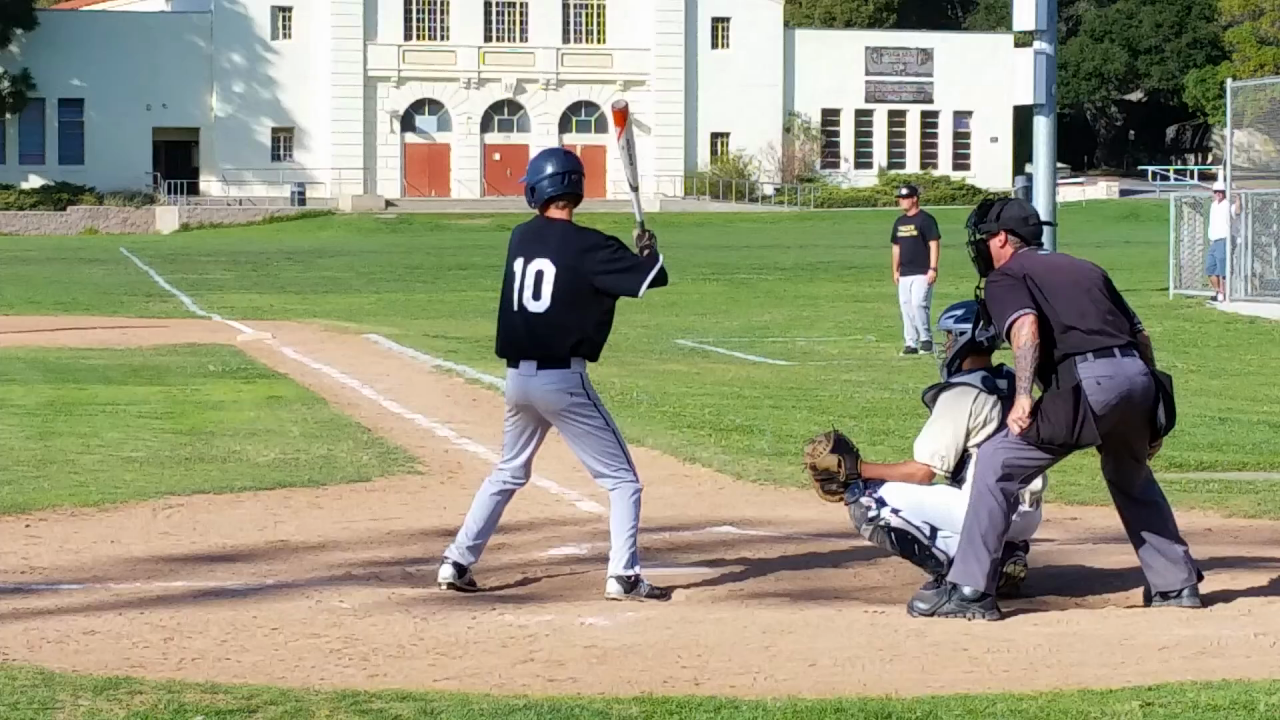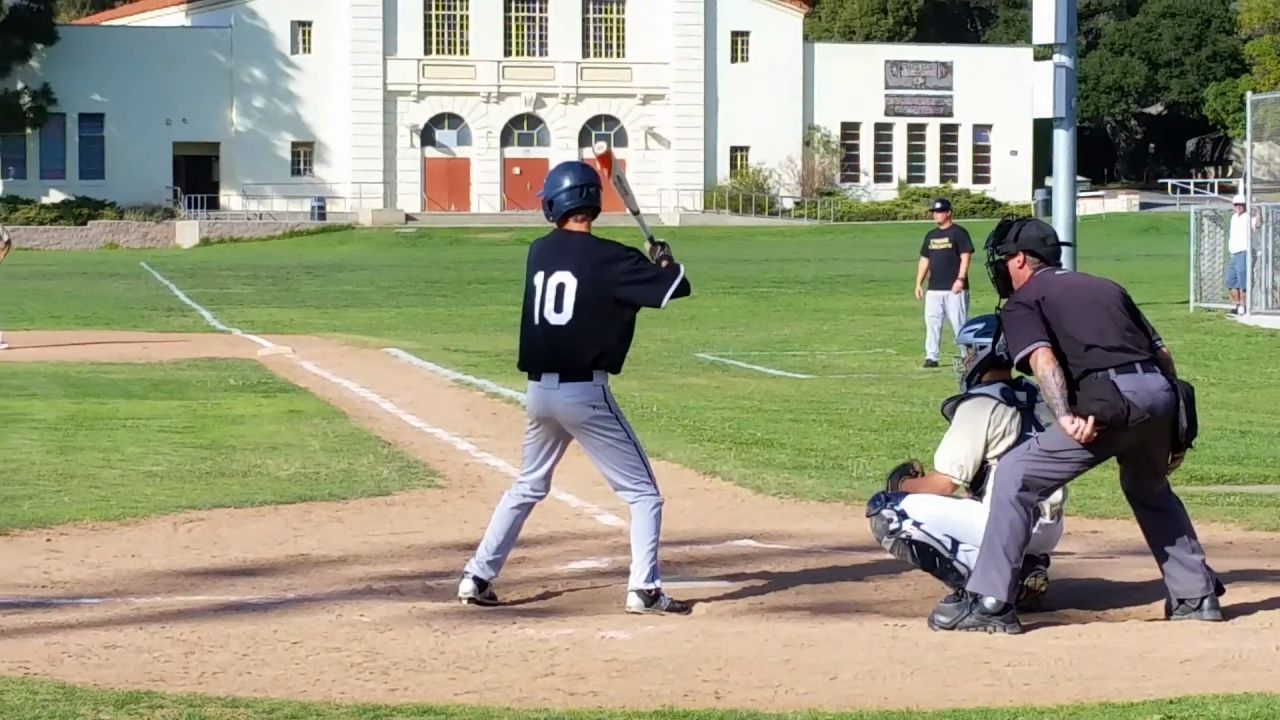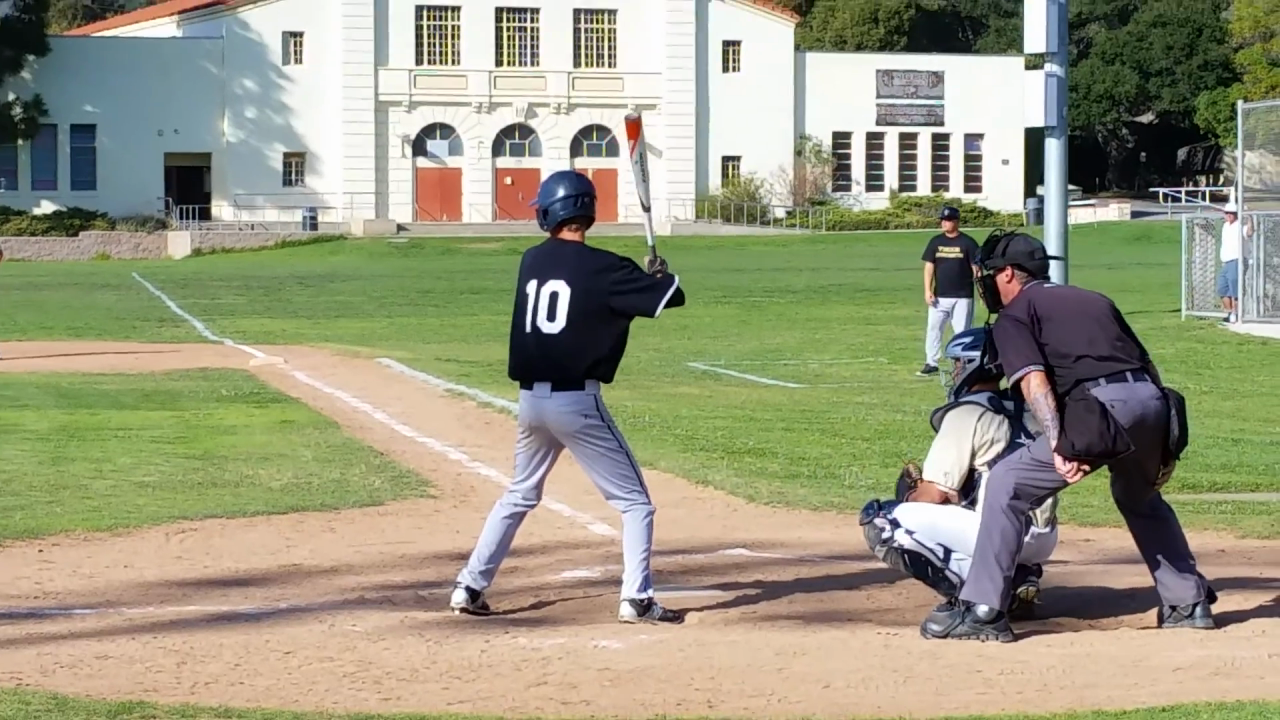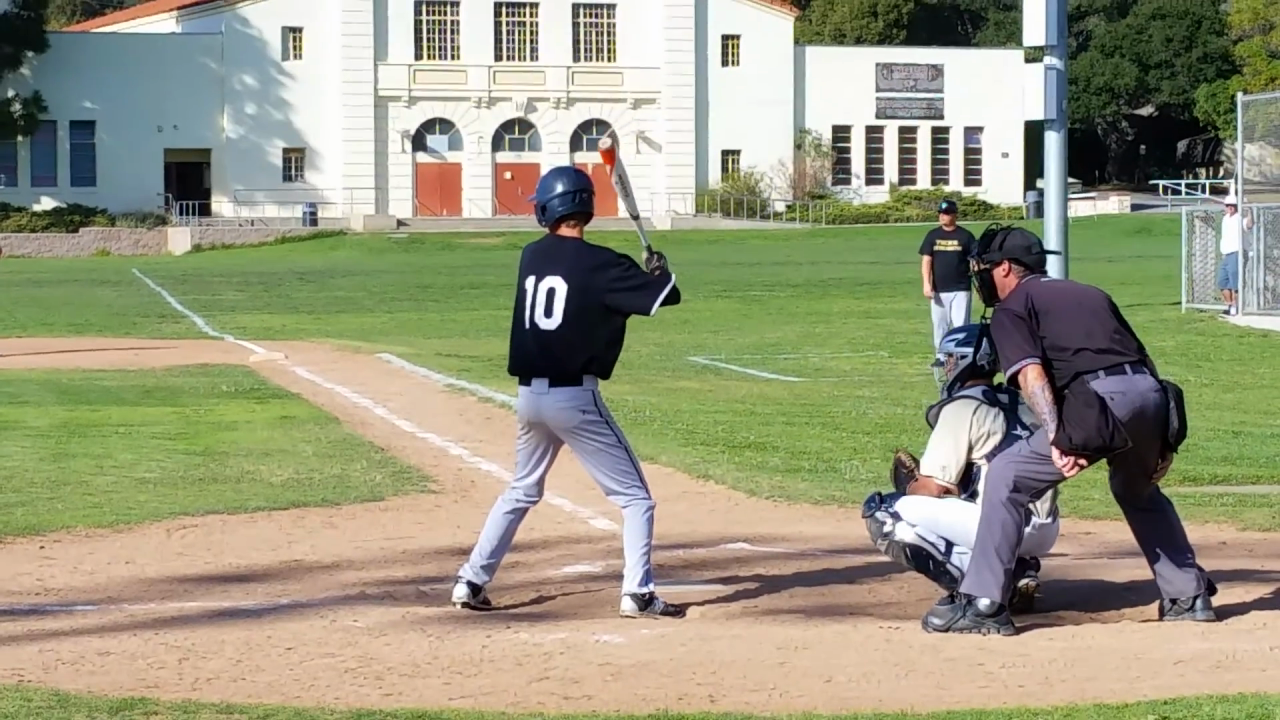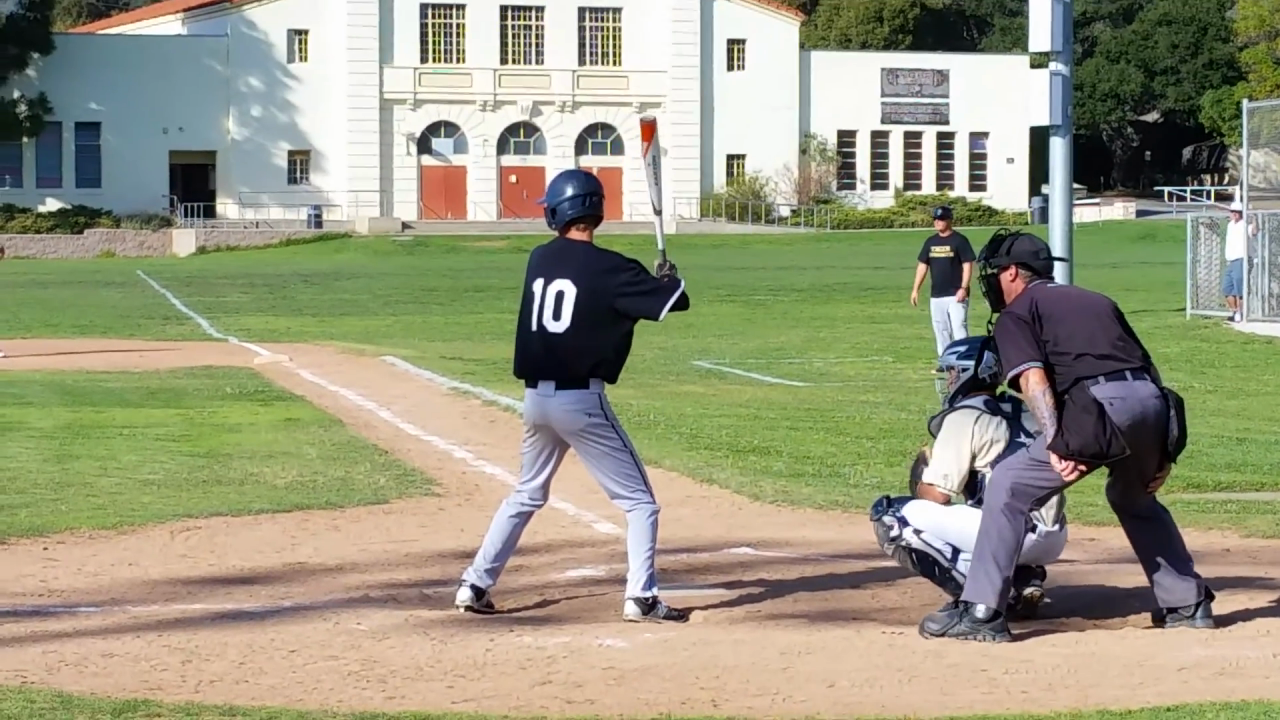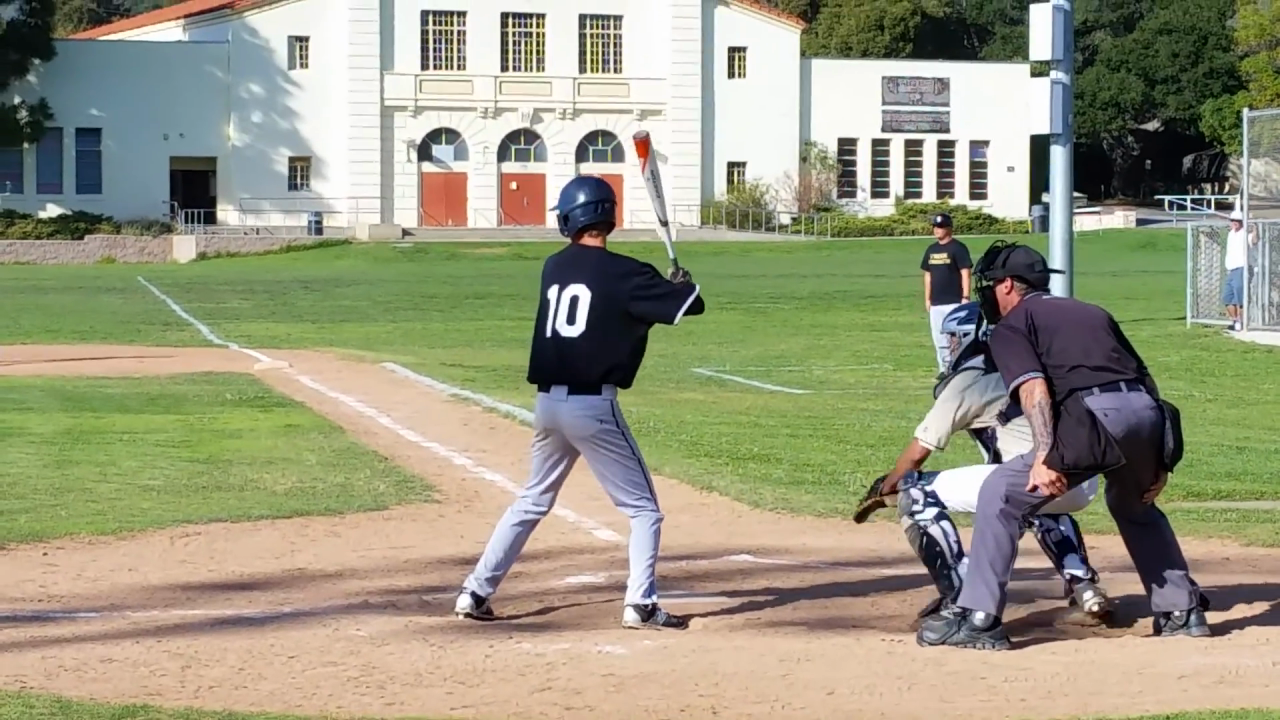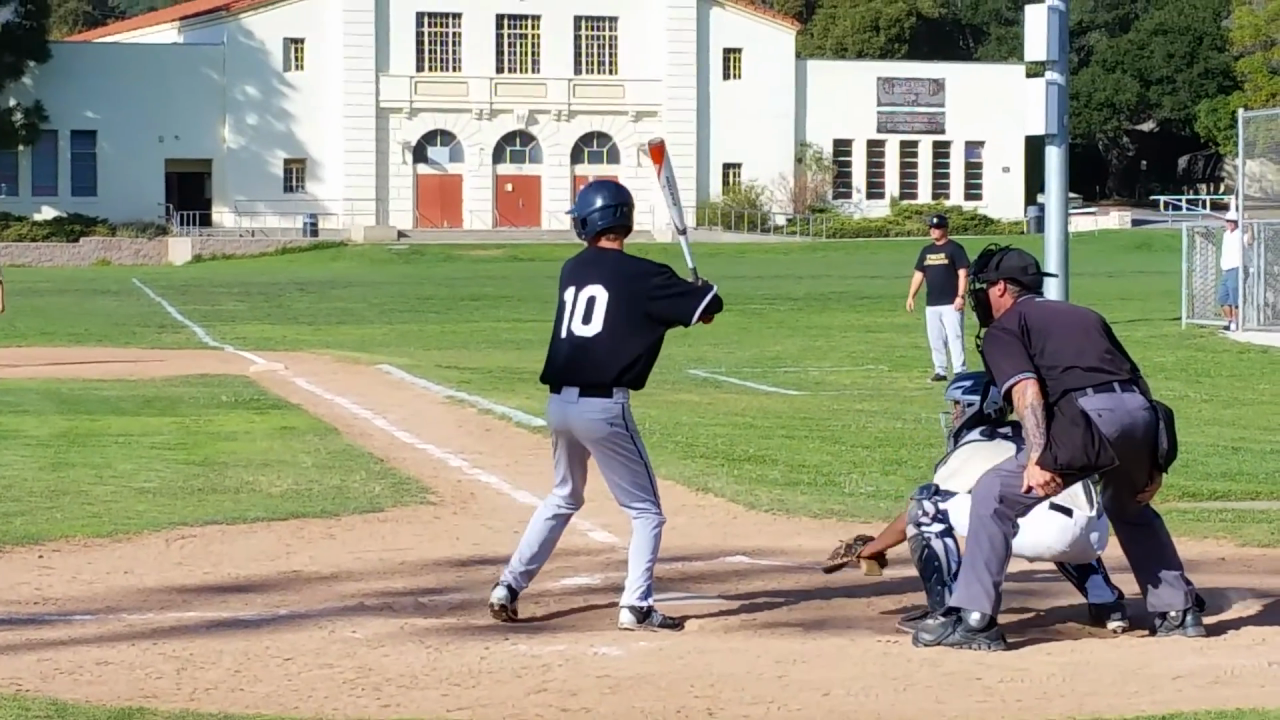
dt=0.4s
person 1, frame 1
left shoulder: (520, 237)
right shoulder: (588, 244)
right elbow: (654, 278)
left wrist: (626, 254)
right wrist: (647, 250)
left hip: (519, 377)
right hip: (563, 379)
left knee: (508, 473)
right knee: (622, 480)
left ankle: (456, 562)
right ankle: (623, 576)
person 1, frame 2
left shoulder: (538, 251)
right shoulder: (609, 257)
right elbow: (677, 287)
left wrist: (643, 266)
right wrist: (663, 262)
left hip: (540, 390)
right hip: (585, 392)
left knee: (527, 487)
right knee: (643, 493)
left ankle: (477, 577)
right ankle: (644, 590)
person 1, frame 3
left shoulder: (531, 260)
right shoulder: (602, 266)
right elbow: (672, 297)
left wrist: (638, 278)
right wrist: (657, 274)
left hip: (532, 399)
right hip: (577, 401)
left knee: (518, 495)
right knee: (635, 502)
left ankle: (468, 587)
right ankle: (637, 599)
person 1, frame 4
left shoulder: (531, 256)
right shoulder: (599, 263)
right elbow: (667, 295)
left wrist: (636, 275)
right wrist: (655, 271)
left hip: (530, 395)
right hip: (574, 397)
left knee: (521, 492)
right knee: (635, 497)
left ankle: (471, 581)
right ankle: (639, 594)
person 1, frame 5
left shoulder: (538, 259)
right shoulder: (609, 267)
right elbow: (676, 301)
left wrist: (646, 281)
right wrist: (666, 278)
left hip: (537, 397)
right hip: (581, 399)
left knee: (526, 495)
right knee: (640, 502)
left ankle: (474, 585)
right ankle: (642, 598)
person 1, frame 6
left shoulder: (553, 267)
right shoulder: (625, 272)
right elbow: (691, 305)
left wrist: (658, 289)
right wrist: (676, 285)
left hip: (549, 401)
right hip: (593, 405)
left knee: (532, 501)
right knee: (642, 509)
left ankle: (475, 592)
right ankle: (640, 605)
person 1, frame 7
left shoulder: (572, 269)
right shoulder: (642, 274)
right elbow: (709, 306)
left wrist: (679, 306)
right wrist: (697, 297)
left hip: (560, 402)
right hip: (603, 407)
left knee: (563, 499)
right knee: (645, 511)
left ankle: (510, 585)
right ankle: (637, 606)
person 2, frame 1
left shoulder: (1005, 277)
right shoulder: (1087, 268)
left elbow: (1026, 326)
right elbow: (1141, 336)
left wrist: (1022, 396)
right wrist: (1151, 412)
left hip: (1089, 382)
right hip: (1138, 378)
left knee: (997, 464)
right knee: (1132, 478)
left ankle: (969, 590)
right ankle: (1177, 584)
person 2, frame 2
left shoulder: (1023, 301)
right shoulder: (1107, 287)
left elbow: (1042, 358)
right elbow: (1161, 353)
left wrist: (1065, 417)
right wrist: (1173, 428)
left hip: (1111, 401)
right hip: (1159, 393)
left knee: (1016, 476)
right knee: (1150, 489)
left ankle: (990, 603)
right ankle: (1197, 596)
person 2, frame 3
left shoulder: (1014, 314)
right shoulder: (1095, 299)
left elbow: (1034, 381)
left wrist: (1058, 445)
right wrist: (1163, 443)
left hip: (1104, 409)
right hip: (1153, 402)
left knee: (1007, 484)
right knee: (1142, 498)
left ankle: (983, 612)
right ankle: (1189, 603)
person 2, frame 4
left shoulder: (1011, 308)
right shoulder: (1092, 293)
left elbow: (1031, 375)
left wrist: (1056, 438)
right wrist: (1160, 438)
left hip: (1101, 402)
right hip: (1151, 395)
left knee: (1007, 477)
right knee: (1139, 491)
left ankle: (985, 605)
right ankle: (1189, 596)
person 2, frame 5
left shoulder: (1016, 313)
right shoulder: (1099, 300)
left elbow: (1033, 379)
left wrist: (1056, 445)
right wrist: (1159, 451)
left hip: (1102, 407)
right hip: (1152, 403)
left knee: (1008, 486)
right knee: (1135, 500)
left ankle: (981, 611)
right ankle: (1187, 604)
person 2, frame 6
left shoulder: (1010, 325)
right shoulder: (1093, 312)
left elbow: (1034, 388)
left wrist: (1045, 456)
right wrist: (1156, 460)
left hip: (1097, 418)
right hip: (1147, 415)
left knee: (1000, 494)
right knee: (1135, 506)
left ankle: (979, 619)
right ankle: (1182, 611)
person 2, frame 7
left shoulder: (1003, 327)
right shoulder: (1086, 315)
left elbow: (1027, 389)
left wrist: (1039, 457)
right wrist: (1151, 461)
left hip: (1090, 418)
right hip: (1142, 416)
left knee: (994, 494)
right knee: (1131, 508)
left ankle: (975, 620)
right ankle: (1179, 611)
person 3, frame 1
left shoulder: (962, 392)
right shoulder: (1014, 385)
left elbow: (921, 473)
left wrist: (858, 469)
right hip: (1027, 516)
left knee: (864, 499)
right ankle: (1004, 554)
person 3, frame 2
left shoulder: (979, 403)
right shoulder: (1036, 398)
left elbow: (944, 485)
left wrist: (903, 484)
right hip: (1048, 529)
left knee: (885, 511)
right ankle: (1026, 568)
person 3, frame 3
left shoulder: (966, 412)
right shoulder: (1024, 411)
left elbow: (934, 494)
left wrist: (908, 497)
right hip: (1043, 538)
left knee: (879, 520)
right ankle: (1017, 576)
person 3, frame 4
left shoulder: (962, 406)
right shoulder: (1020, 404)
left elbow: (933, 487)
left wrist: (910, 486)
right wrist: (931, 479)
right hip: (1045, 530)
left knee: (880, 512)
right ankle: (1018, 570)
person 3, frame 5
left shoulder: (963, 416)
right shoulder: (1024, 412)
left elbow: (936, 496)
left wrist: (920, 486)
right hip: (1052, 538)
left knee: (888, 516)
right ankle: (1026, 579)
person 3, frame 6
left shoulder: (967, 379)
left elbow: (918, 450)
left wrist: (888, 484)
right hip: (1081, 481)
left knee: (916, 494)
left ankle: (959, 598)
right ankle: (1082, 586)
person 3, frame 7
left shoulder: (971, 449)
right shoulder: (1026, 436)
left elbow: (920, 512)
left wrist: (872, 547)
left hip: (1053, 529)
right hip: (1095, 533)
left knee: (927, 504)
right ankle: (1107, 605)
